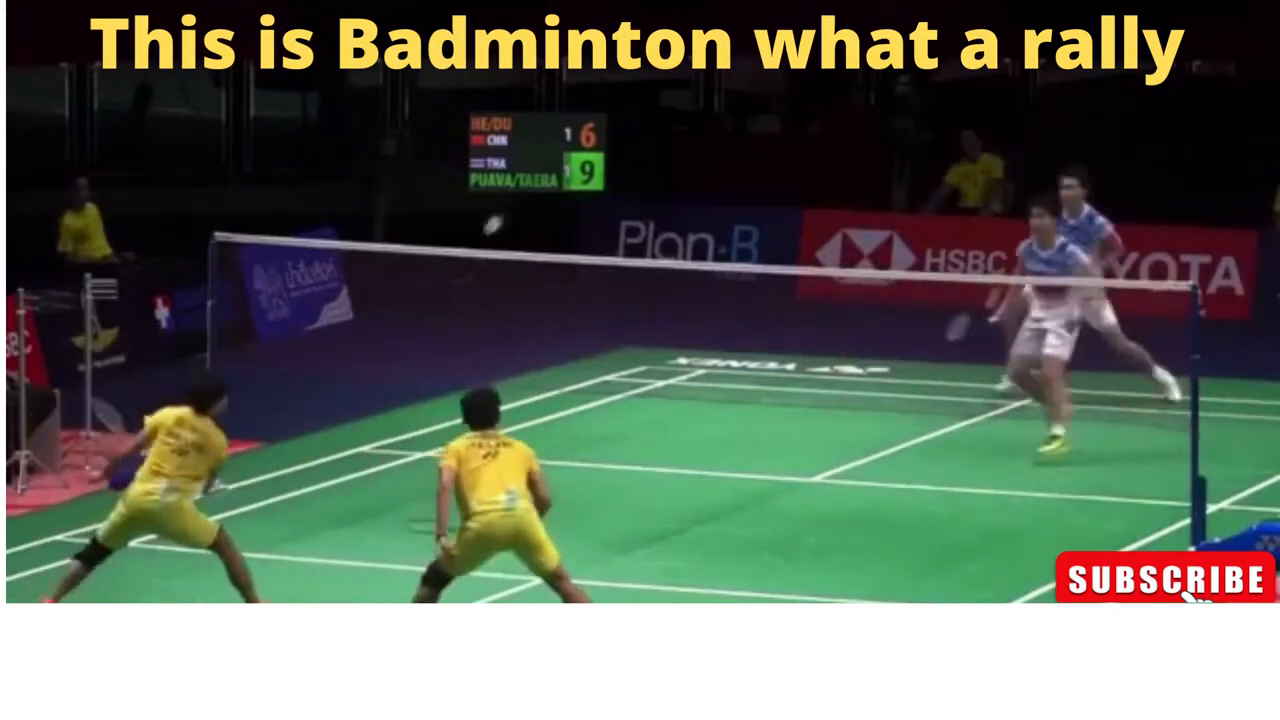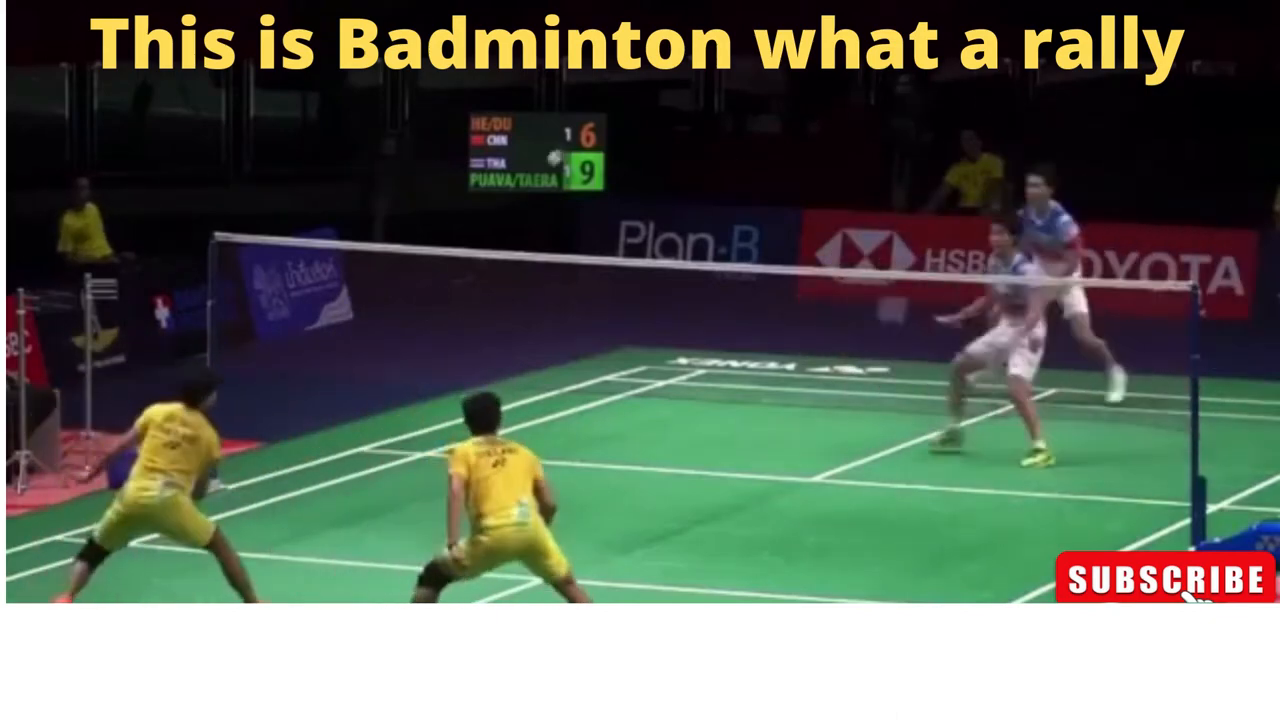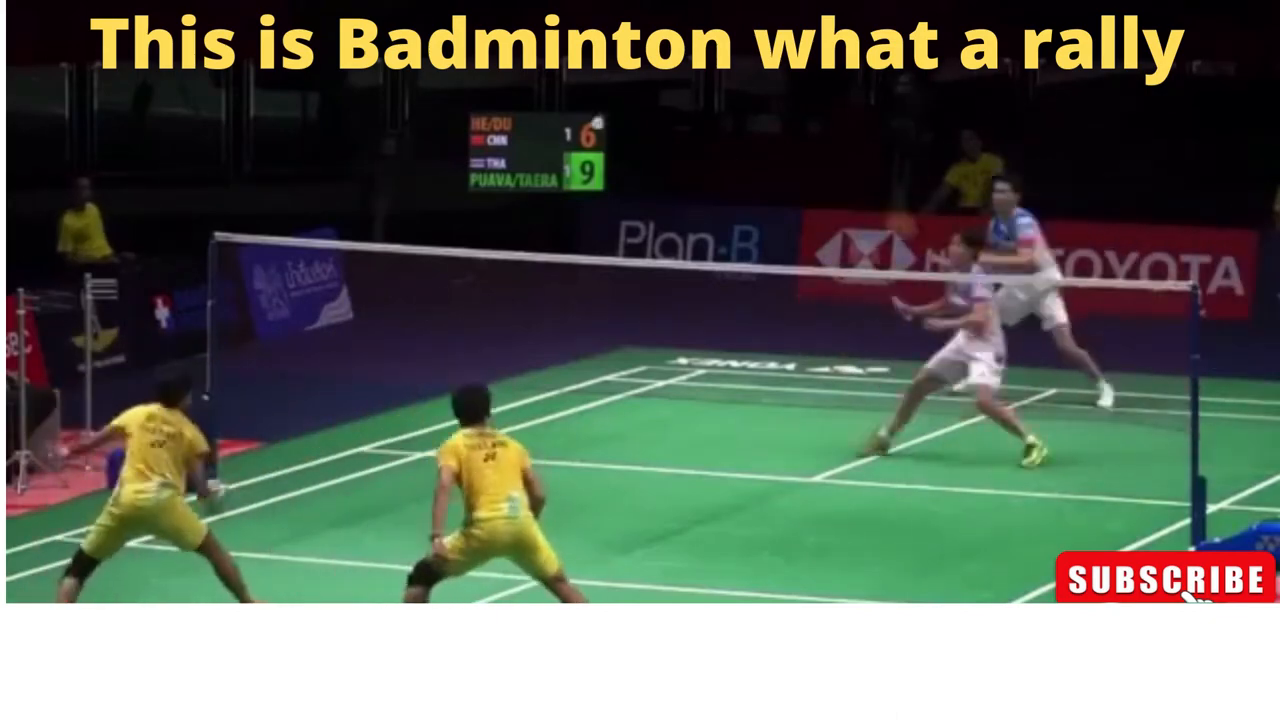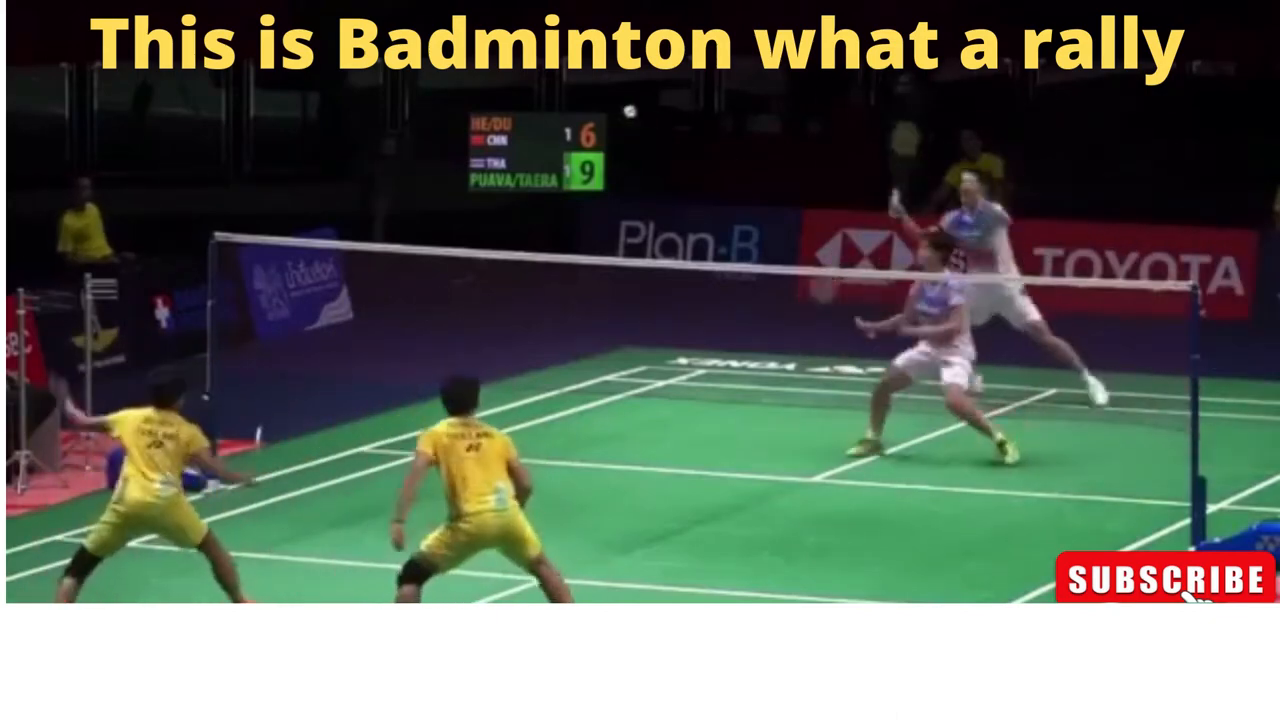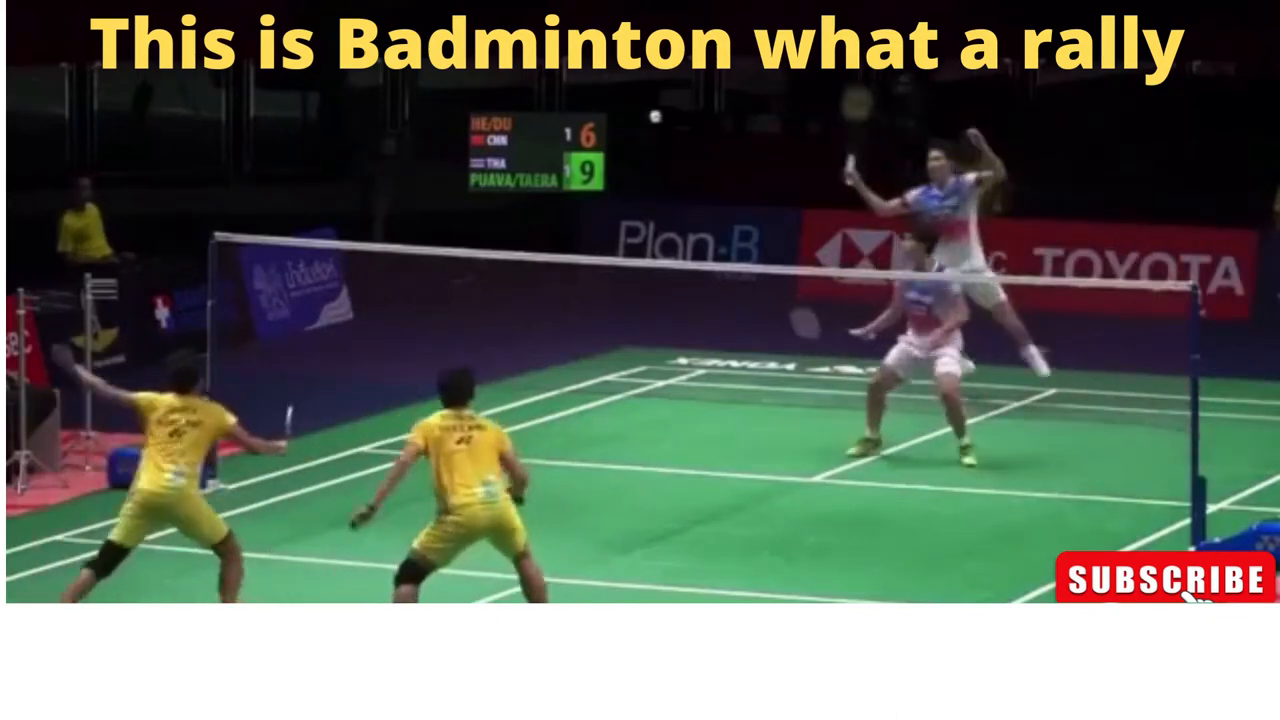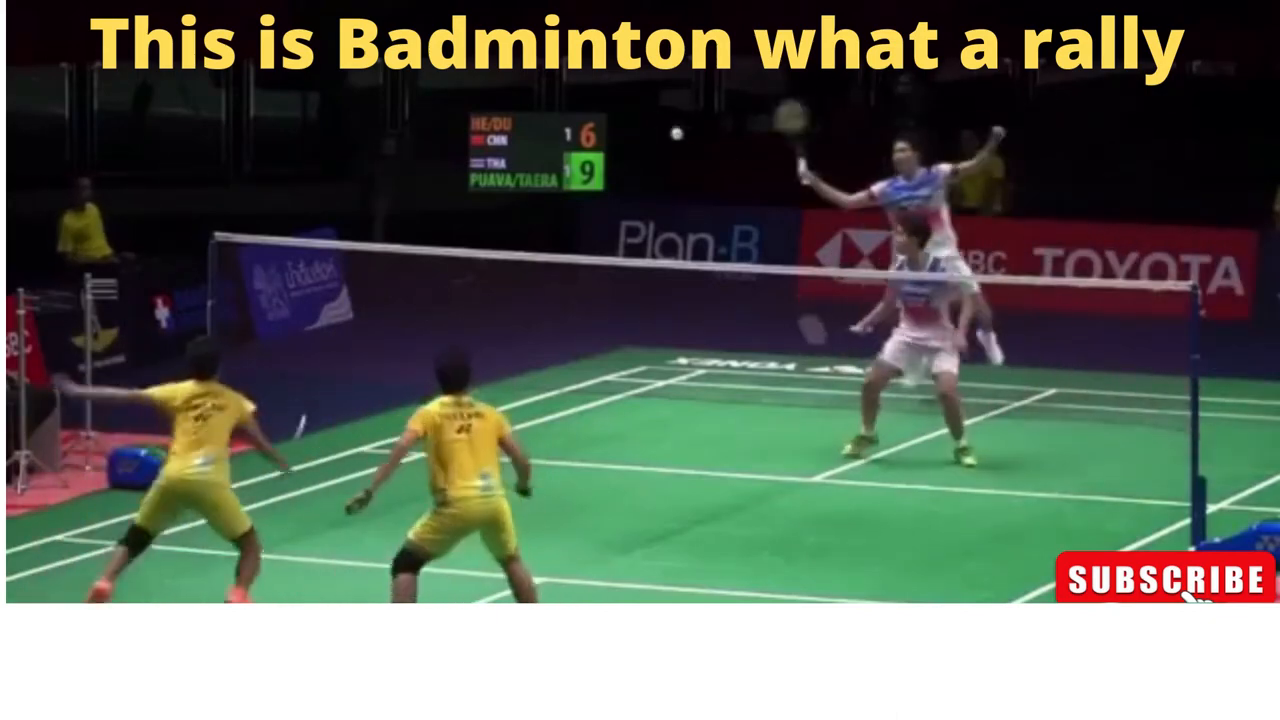
dt=0.1s
person 1, frame 1
left shoulder: (1069, 252)
right shoulder: (1027, 248)
left elbow: (1093, 279)
right elbow: (1019, 279)
left hip: (1062, 317)
right hip: (1037, 314)
left knee: (1051, 374)
right knee: (1017, 372)
left ankle: (1058, 434)
right ankle: (1057, 408)
person 1, frame 2
left shoulder: (1024, 269)
right shoulder: (994, 264)
left elbow: (1038, 305)
left wrist: (1027, 330)
right wrist: (958, 316)
left hip: (1026, 335)
right hip: (1005, 329)
left knee: (1017, 392)
right knee: (959, 367)
left ankle: (1041, 448)
right ankle: (954, 429)
person 1, frame 3
left shoulder: (978, 280)
right shoulder: (956, 277)
left elbow: (980, 319)
right elbow: (946, 304)
left wrist: (944, 325)
right wrist: (913, 310)
left hip: (985, 347)
right hip: (962, 342)
left knee: (985, 401)
right knee: (917, 386)
left ankle: (1032, 444)
right ankle: (885, 436)
person 1, frame 4
left shoulder: (952, 285)
right shoulder: (920, 285)
left elbow: (957, 325)
right elbow: (906, 317)
left wrist: (920, 331)
right wrist: (876, 327)
left hip: (955, 352)
right hip: (927, 348)
left knee: (955, 402)
right knee: (883, 387)
left ankle: (1000, 440)
right ankle: (872, 439)
person 1, frame 5
left shoulder: (944, 277)
left elbow: (963, 313)
right elbow: (894, 312)
left wrist: (940, 334)
right wrist: (868, 329)
left hip: (944, 344)
right hip: (913, 341)
left knee: (949, 391)
right knee: (876, 386)
left ankle: (965, 445)
right ankle: (872, 438)
person 1, frame 6
left shoulder: (941, 269)
right shoulder: (898, 268)
left elbow: (967, 302)
right elbow: (887, 304)
left wrist: (961, 334)
right wrist: (864, 323)
left hip: (939, 337)
right hip: (906, 334)
left knee: (947, 391)
right knee: (871, 383)
left ankle: (961, 446)
right ankle: (866, 435)
person 2, frame 1
left shoulder: (167, 416)
right shoulder: (217, 441)
left elbow: (130, 450)
right elbow: (205, 482)
left wrist: (106, 471)
left hip: (137, 500)
right hip: (173, 507)
left knee: (93, 553)
right knee: (225, 547)
left ankle: (50, 604)
person 2, frame 2
left shoulder: (156, 412)
right shoulder: (209, 438)
left elbow: (118, 449)
right elbow: (199, 490)
left wrist: (92, 473)
right wrist: (192, 498)
left hip: (130, 499)
right hip: (169, 503)
left knee: (91, 553)
right knee: (221, 547)
left ankle: (65, 601)
person 2, frame 3
left shoulder: (138, 414)
right shoulder: (190, 433)
left elbow: (94, 441)
right elbow: (199, 485)
left wrist: (69, 452)
right wrist: (212, 494)
left hip: (126, 502)
right hip: (165, 504)
left knee: (82, 562)
right knee: (213, 550)
person 2, frame 4
left shoulder: (130, 419)
right shoulder: (187, 431)
left elbow: (84, 421)
right elbow: (215, 470)
left wrist: (67, 405)
right wrist: (241, 478)
left hip: (130, 504)
right hip: (170, 503)
left knee: (81, 564)
right knee: (212, 548)
person 2, frame 5
left shoulder: (153, 403)
right shoulder: (213, 413)
left elbow: (108, 392)
right elbow: (252, 445)
left wrist: (74, 368)
right wrist: (275, 447)
left hip: (145, 493)
right hip: (181, 495)
left knee: (106, 559)
right knee: (230, 552)
person 2, frame 6
left shoulder: (173, 392)
right shoulder: (234, 400)
left elbow: (123, 396)
right elbow: (259, 441)
left wrist: (78, 391)
right wrist: (279, 460)
left hip: (174, 477)
right hip: (211, 483)
left knee: (136, 538)
right knee: (250, 544)
left ankle: (104, 584)
right ankle: (239, 596)
person 3, frame 1
left shoulder: (1097, 222)
left elbow: (1116, 248)
left wrist: (1095, 267)
left knee: (1118, 343)
right knee: (1009, 315)
left ankle: (1159, 374)
person 3, frame 2
left shoulder: (1063, 221)
right shoulder: (1024, 214)
left elbow: (1076, 259)
left wrist: (1049, 275)
left hip: (1065, 278)
right hip: (1038, 275)
left knee: (1083, 336)
left ankle: (1114, 372)
person 3, frame 3
left shoulder: (1024, 223)
right shoulder: (995, 224)
left elbow: (1028, 262)
right elbow: (993, 256)
left wrist: (987, 260)
left hip: (1042, 288)
right hip: (1016, 287)
left knee: (1065, 346)
left ankle: (1103, 385)
person 3, frame 4
left shoulder: (990, 210)
right shoulder: (955, 219)
left elbow: (1003, 218)
left wrist: (981, 200)
right wrist: (903, 218)
left hip: (1005, 287)
right hip: (978, 287)
left knee: (1045, 337)
left ankle: (1088, 379)
person 3, frame 5
left shoulder: (966, 184)
right shoulder: (921, 195)
left elbow: (999, 174)
right elbow: (884, 209)
left wrist: (982, 146)
right wrist: (859, 183)
left hip: (971, 264)
right hip: (941, 268)
left knee: (1004, 313)
left ankle: (1029, 349)
person 3, frame 6
left shoulder: (936, 175)
right shoulder: (887, 188)
left elbow: (975, 165)
right elbow: (848, 201)
left wrist: (992, 142)
right wrist: (815, 182)
left hip: (946, 255)
left knee: (978, 305)
left ankle: (987, 334)
person 4, frame 1
left shoulder: (456, 448)
right shoulder: (521, 448)
left elbow: (444, 487)
right elbow: (544, 499)
left wrist: (442, 535)
left hip: (482, 523)
right hip: (522, 518)
left knee: (434, 578)
right knee: (560, 581)
person 4, frame 2
left shoulder: (462, 453)
right shoulder: (525, 453)
left elbow: (455, 495)
right elbow: (550, 504)
left wrist: (453, 545)
left hip: (492, 535)
right hip: (531, 530)
left knee: (431, 579)
right knee: (567, 585)
person 4, frame 3
left shoulder: (453, 446)
right shoulder: (513, 445)
left elbow: (443, 488)
right elbow: (539, 496)
left wrist: (437, 537)
left hip: (483, 528)
right hip: (521, 524)
left knee: (421, 577)
right knee: (558, 582)
person 4, frame 4
left shoulder: (435, 435)
right shoulder: (501, 436)
left elbow: (414, 475)
right elbow: (525, 485)
left wrist: (398, 521)
left hip: (468, 524)
right hip: (508, 517)
left knee: (410, 576)
right knee: (541, 568)
person 4, frame 5
left shoulder: (429, 426)
right shoulder: (492, 428)
left elbow: (402, 465)
right elbow: (521, 476)
left wrist: (372, 506)
right wrist: (516, 494)
left hip: (459, 514)
right hip: (499, 508)
left knee: (409, 575)
right knee: (523, 558)
person 4, frame 6
left shoulder: (429, 414)
right shoulder: (491, 415)
left elbow: (399, 450)
right elbow: (521, 461)
left wrist: (370, 491)
right wrist: (524, 484)
left hip: (454, 507)
right hip: (494, 503)
left knee: (404, 566)
right knee: (511, 562)
